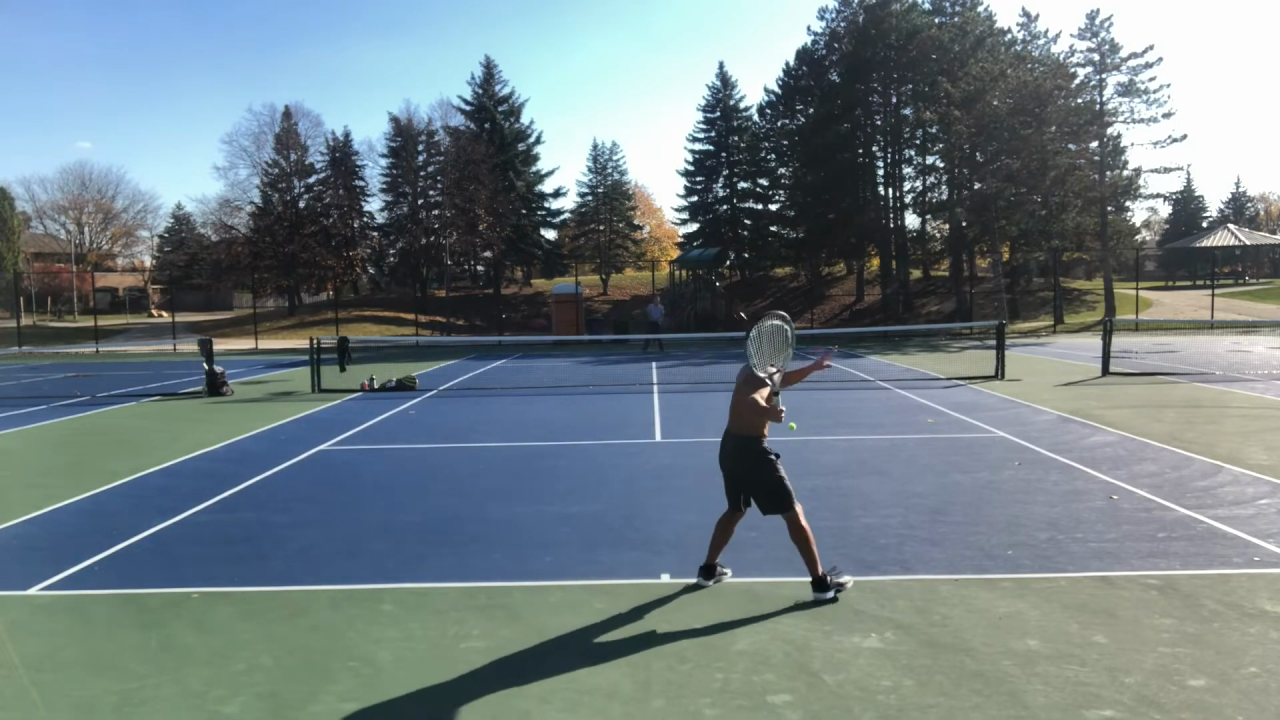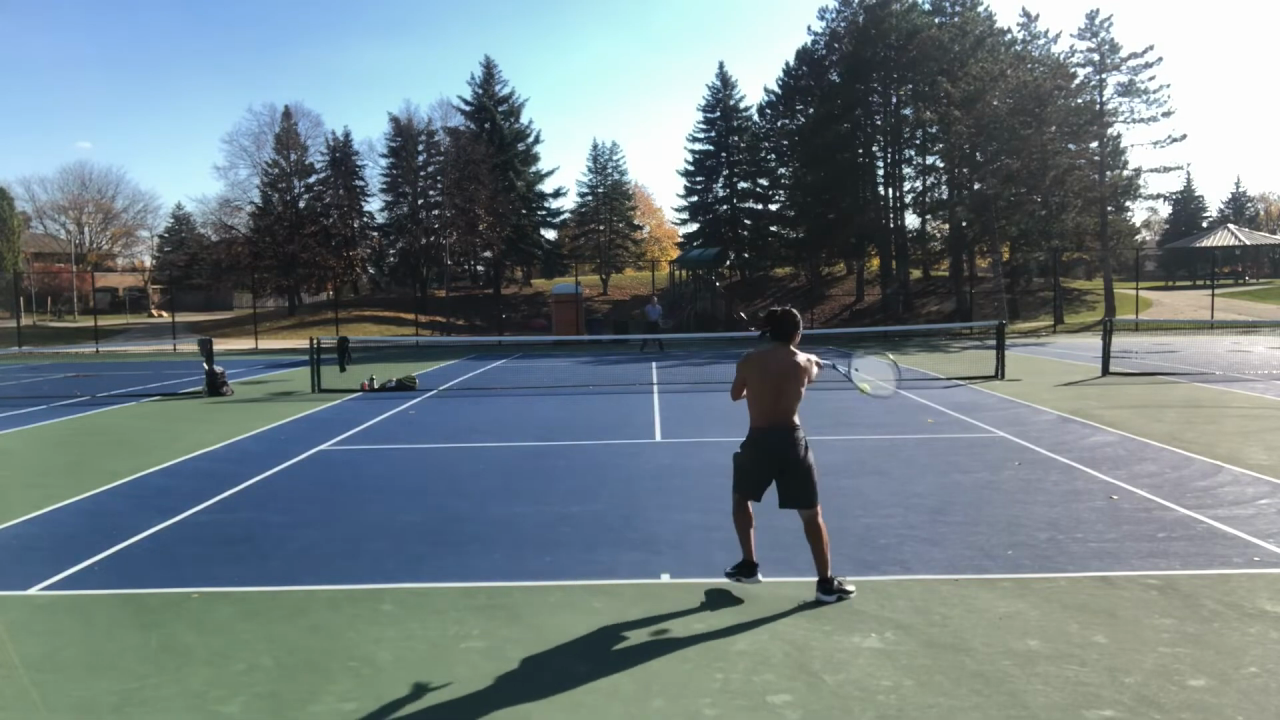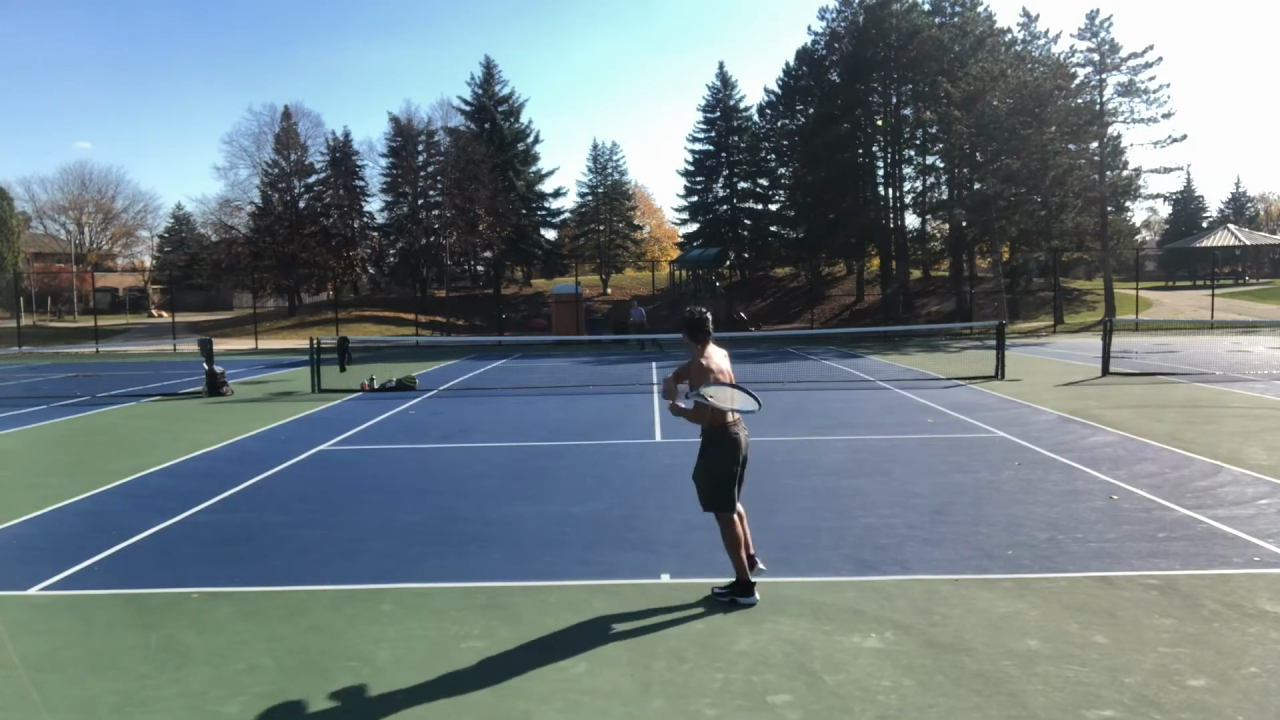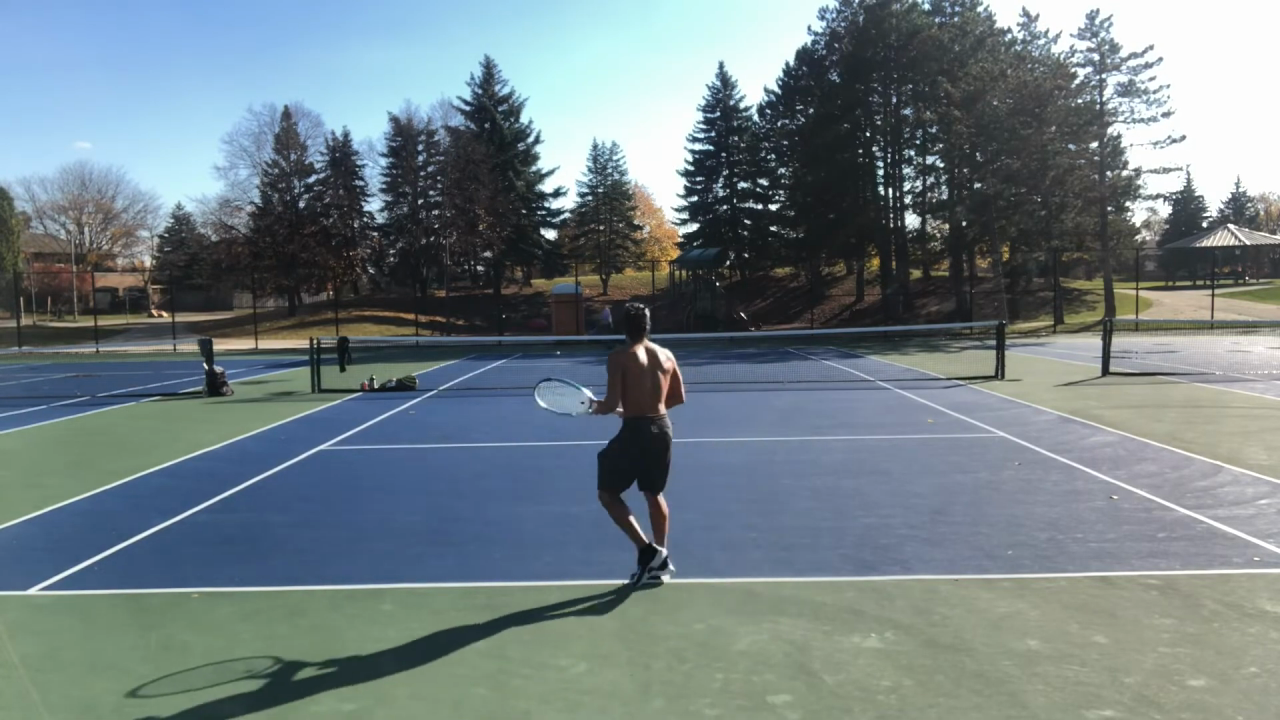
dt=0.5s
person 1, frame 1
left shoulder: (749, 371)
right shoulder: (763, 376)
left elbow: (780, 381)
right elbow: (750, 403)
left wrist: (814, 367)
right wrist: (770, 412)
left hip: (731, 446)
right hip: (751, 450)
left knee: (736, 510)
right knee: (793, 512)
left ankle: (708, 569)
right ankle: (821, 581)
person 1, frame 2
left shoulder: (748, 361)
right shoulder: (804, 363)
left elbow: (735, 395)
left hip: (757, 441)
right hip: (789, 440)
left knee: (741, 498)
right knee: (810, 511)
left ankle: (748, 565)
right ankle: (826, 583)
person 1, frame 3
left shoulder: (701, 365)
right shoulder: (720, 354)
left elbow: (705, 414)
right elbow: (683, 372)
left wrist: (679, 411)
right wrist: (671, 380)
left hip: (720, 440)
right hip: (738, 432)
left knee: (723, 513)
right knee: (731, 503)
left ankle: (745, 585)
right ankle: (750, 557)
person 1, frame 4
left shoulder: (619, 358)
right shoulder: (666, 356)
left elbow: (612, 403)
right elbow: (679, 398)
left wrist: (601, 408)
left hip: (635, 431)
right hip: (663, 428)
left knee: (607, 493)
right knee: (654, 494)
left ankle: (648, 549)
right ankle: (659, 559)
